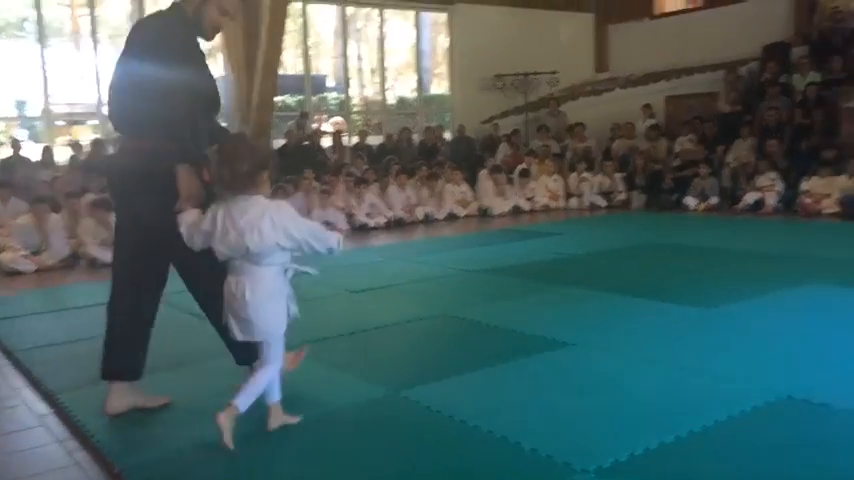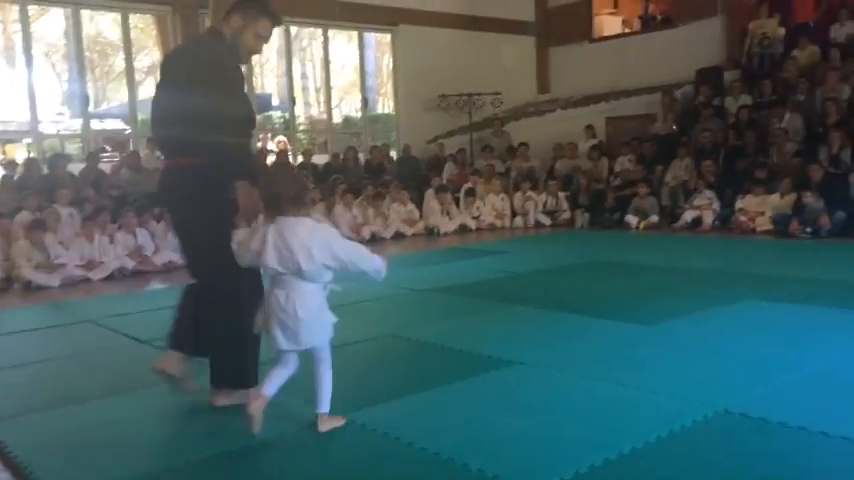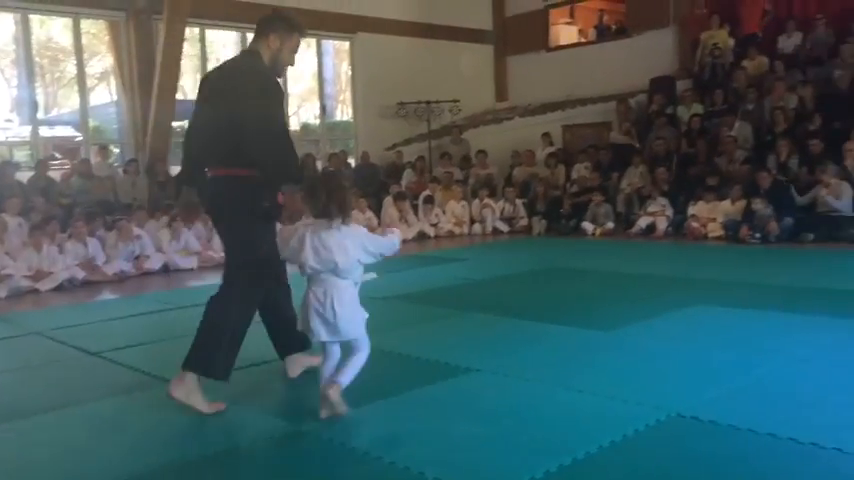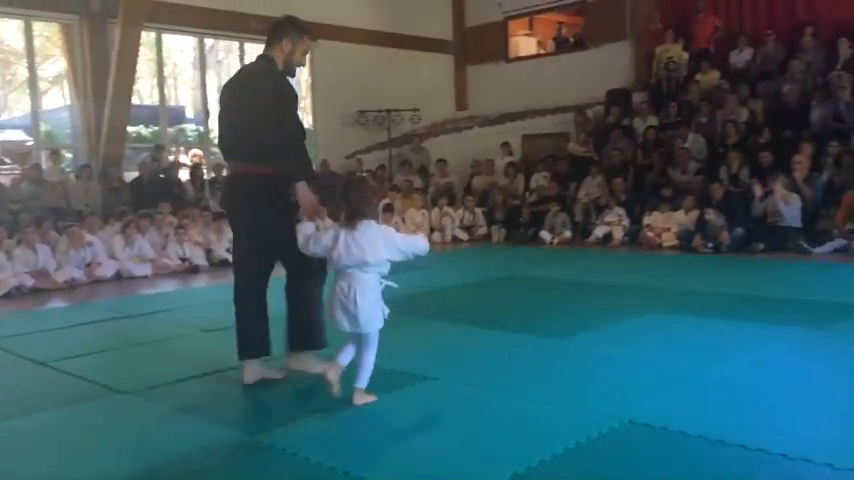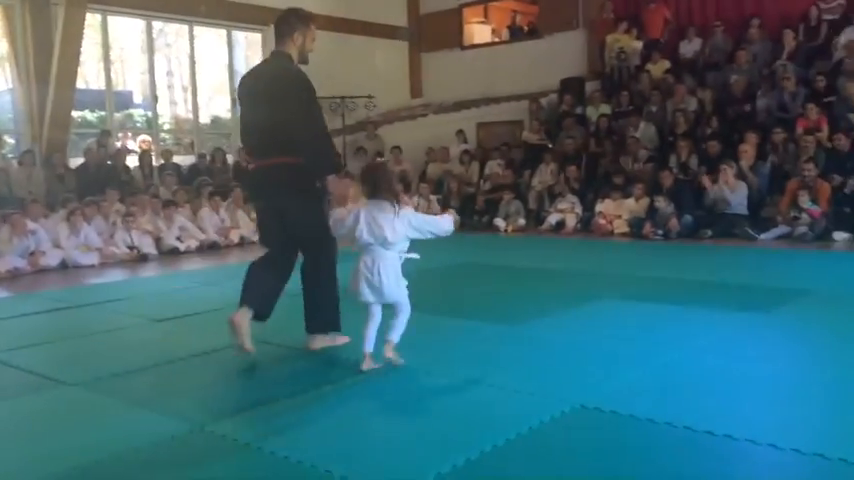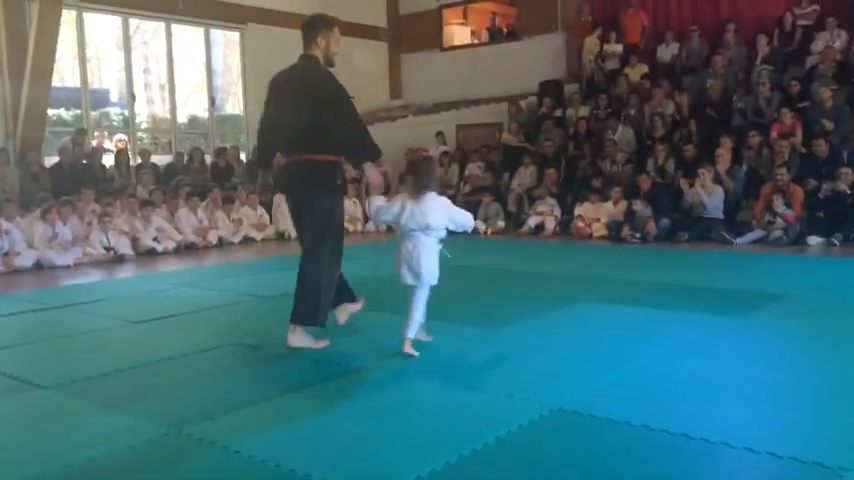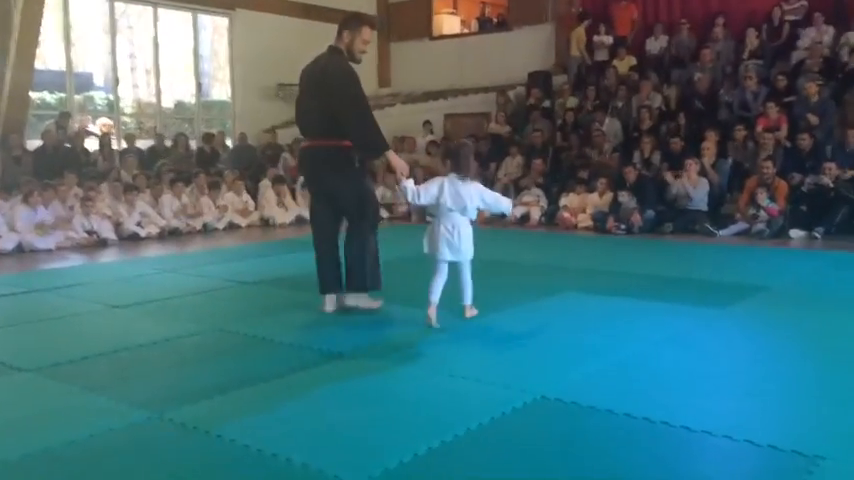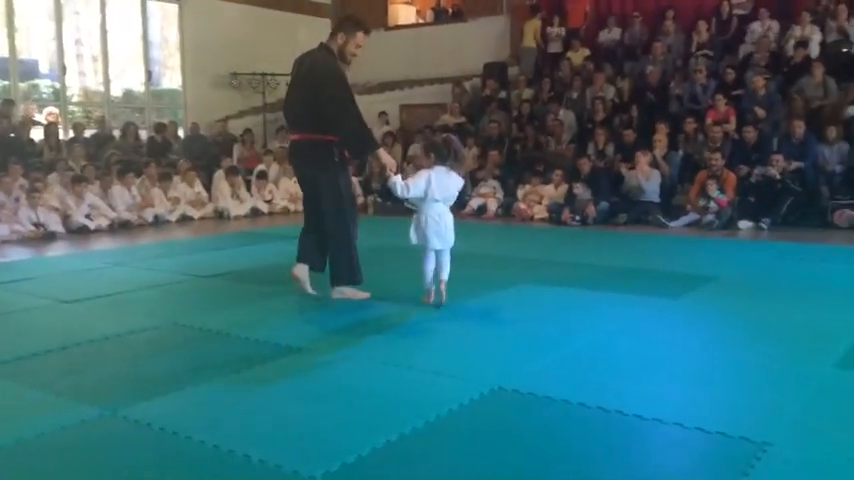
dt=0.3s
person 1, frame 1
left shoulder: (160, 35)
right shoulder: (163, 33)
right elbow: (165, 109)
left wrist: (222, 138)
right wrist: (182, 164)
left hip: (138, 170)
right hip: (159, 172)
left knee: (138, 278)
right knee: (211, 267)
left ankle: (121, 385)
right ankle: (255, 356)
person 1, frame 2
left shoulder: (190, 56)
right shoulder: (216, 60)
right elbow: (222, 129)
right wrist: (243, 181)
left hip: (182, 181)
right hip: (206, 184)
left knee: (212, 276)
right knee: (234, 281)
left ankle: (178, 354)
right ankle: (230, 383)
person 1, frame 3
left shoulder: (218, 77)
right shoulder: (260, 80)
left elbow: (198, 136)
right elbow: (271, 141)
left wrist: (197, 181)
right wrist: (289, 188)
left hip: (220, 187)
right hip: (248, 191)
left knee: (267, 274)
right knee: (245, 283)
left ankle: (295, 353)
right ankle: (191, 378)
person 1, frame 4
left shoulder: (237, 82)
right shoulder: (273, 83)
right elbow: (284, 139)
right wrist: (301, 185)
left hip: (239, 188)
right hip: (268, 189)
left knee: (250, 275)
right knee: (307, 266)
left ankle: (253, 361)
right ankle: (302, 350)
person 1, frame 5
left shoulder: (251, 79)
right shoulder: (293, 78)
right elbow: (312, 132)
right wrist: (332, 175)
left hip: (263, 176)
right hip: (296, 177)
left knee: (278, 251)
right knee: (319, 252)
left ankle: (246, 311)
right ankle: (322, 331)
person 1, frame 6
left shoulder: (280, 80)
right shoulder: (321, 78)
left elbow: (269, 128)
right elbow: (346, 123)
left wrist: (269, 162)
right wrist: (368, 164)
left hip: (292, 171)
right hip: (320, 172)
left knee: (319, 244)
right knee: (322, 248)
left ankle: (342, 302)
right ankle: (301, 327)
person 1, frame 7
left shoulder: (314, 68)
right shoulder: (340, 70)
right elbow: (358, 116)
right wrist: (388, 153)
left hip: (314, 156)
right hip: (339, 158)
left knee: (325, 227)
right knee: (363, 222)
left ankle: (330, 294)
right ankle: (356, 290)
person 1, frame 8
left shoulder: (306, 61)
right shoulder: (328, 69)
right elbow: (348, 115)
right wrist: (378, 152)
left hip: (302, 148)
right hip: (322, 151)
left knee: (317, 213)
right knee: (341, 218)
left ankle: (304, 264)
right ankle: (343, 283)
person 2, frame 1
left shoulder: (219, 212)
right shoulder: (277, 211)
left elbow: (192, 235)
right elbow: (314, 236)
left wrist: (189, 212)
right wrist: (335, 238)
left hip: (238, 287)
right hip: (267, 290)
left knee: (269, 354)
right knee: (271, 361)
left ankle: (275, 412)
right ankle: (230, 413)
person 2, frame 2
left shoulder: (265, 232)
right shoulder: (321, 232)
left elbow: (242, 254)
right elbow: (354, 255)
left wrist: (243, 230)
right wrist: (379, 265)
left hip: (279, 302)
right hip: (309, 304)
left knee: (288, 363)
right knee: (323, 362)
left ankle: (259, 398)
right ankle: (324, 417)
person 2, frame 3
left shoulder: (302, 232)
right shoulder: (354, 234)
left elbow: (286, 252)
right elbow: (386, 246)
right wrist: (394, 234)
left hip: (316, 298)
right hip: (343, 300)
left knee: (331, 353)
right knee: (361, 351)
left ankle: (325, 404)
right ankle: (335, 388)
person 2, frame 4
left shoulder: (337, 233)
right shoulder: (384, 234)
left elbow: (307, 244)
right elbow: (415, 245)
left wrist: (306, 224)
right wrist: (422, 239)
left hip: (343, 292)
right hip: (367, 294)
left knee: (355, 341)
right knee: (369, 346)
left ankle: (335, 369)
right ankle: (359, 392)
person 2, frame 5
left shoulder: (356, 212)
right shoulder: (401, 212)
left elbow: (338, 229)
right elbow: (432, 225)
left wrist: (340, 207)
right wrist: (448, 219)
left hip: (365, 269)
right hip: (388, 270)
left knee: (373, 314)
right knee: (403, 311)
left ankle: (367, 358)
right ankle: (390, 346)
person 2, frame 6
left shoulder: (403, 201)
right shoulder: (442, 204)
left elbow: (378, 212)
right elbow: (463, 220)
left wrist: (376, 198)
right wrist: (470, 221)
left hip: (407, 251)
right hip: (427, 253)
left knee: (417, 296)
right knee: (419, 300)
left ankle: (418, 330)
right ankle: (408, 342)
person 2, frame 7
left shoulder: (439, 184)
right shoulder: (475, 187)
left elbow: (415, 196)
right elbow: (498, 203)
left wrist: (406, 182)
right wrist: (508, 204)
left hip: (441, 231)
right hip: (462, 232)
left knee: (440, 273)
right knee: (465, 272)
left ankle: (432, 307)
right ankle: (468, 307)
person 2, frame 8
left shoulder: (424, 176)
right shoulder: (451, 176)
left elbow: (404, 190)
right elbow: (459, 184)
left wrist: (393, 178)
left hip: (426, 220)
right hip: (444, 220)
left knee: (429, 257)
right knee: (444, 257)
left ankle: (430, 293)
right ankle: (442, 283)
